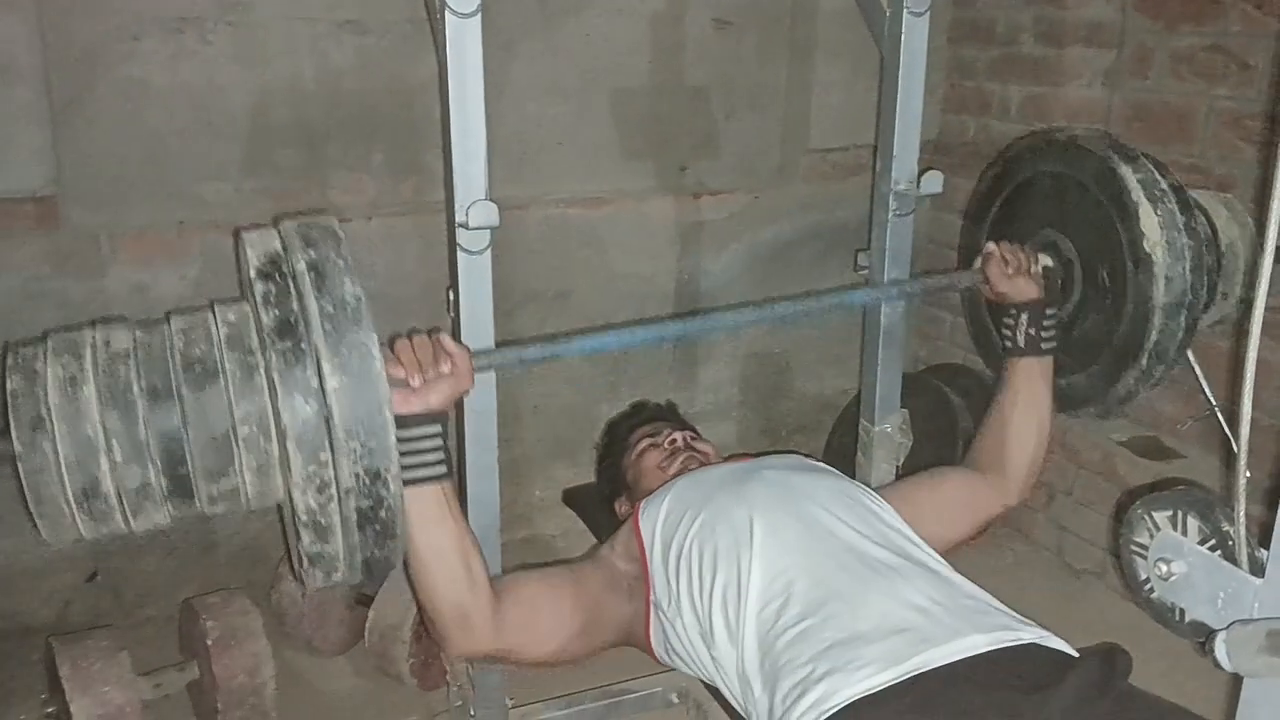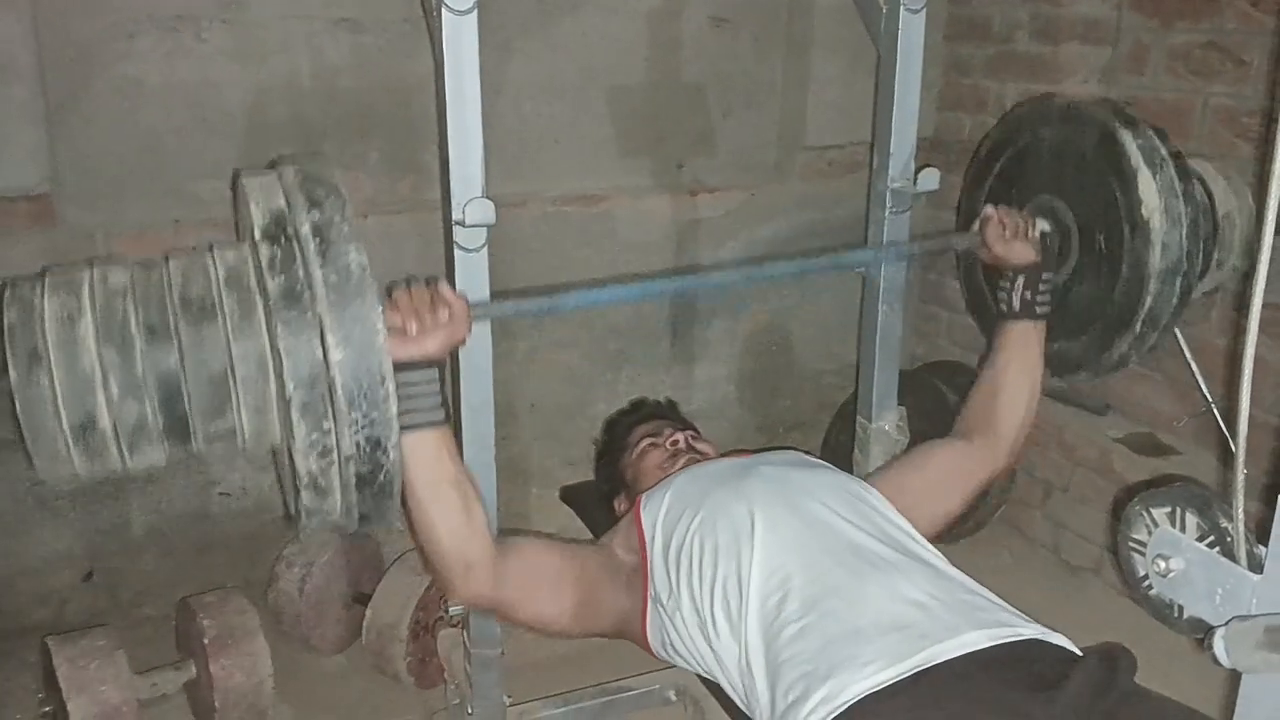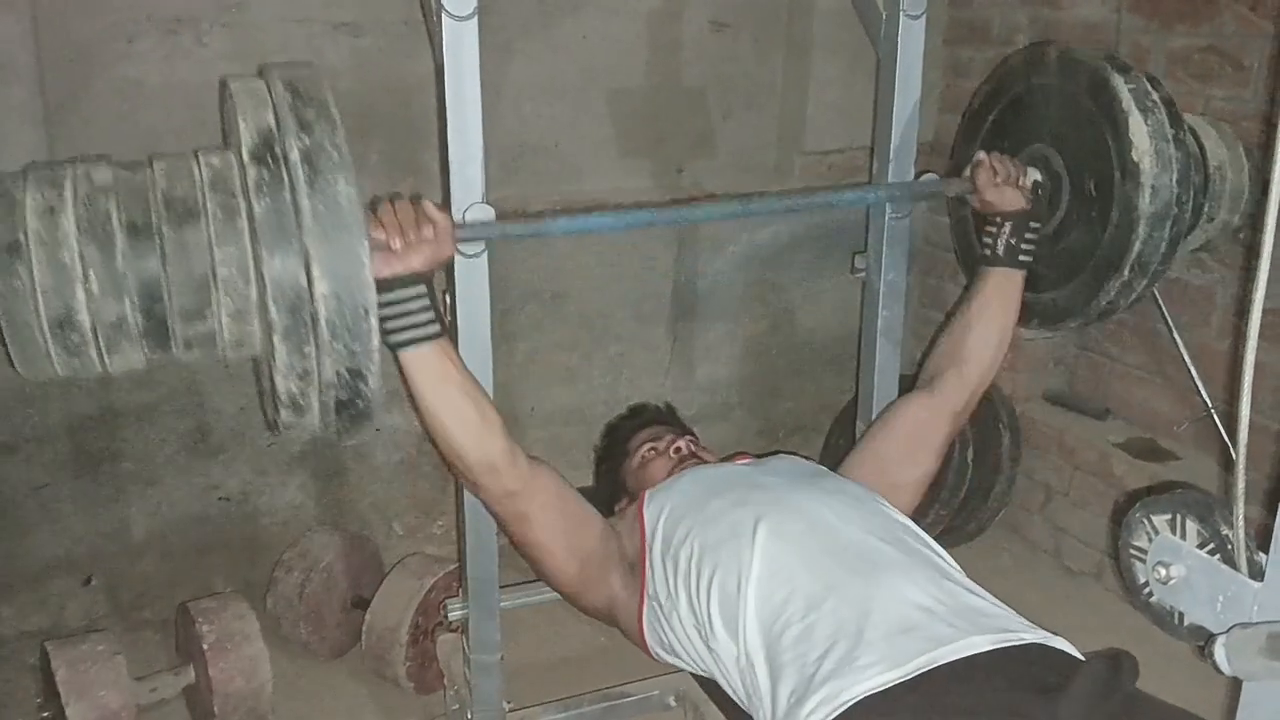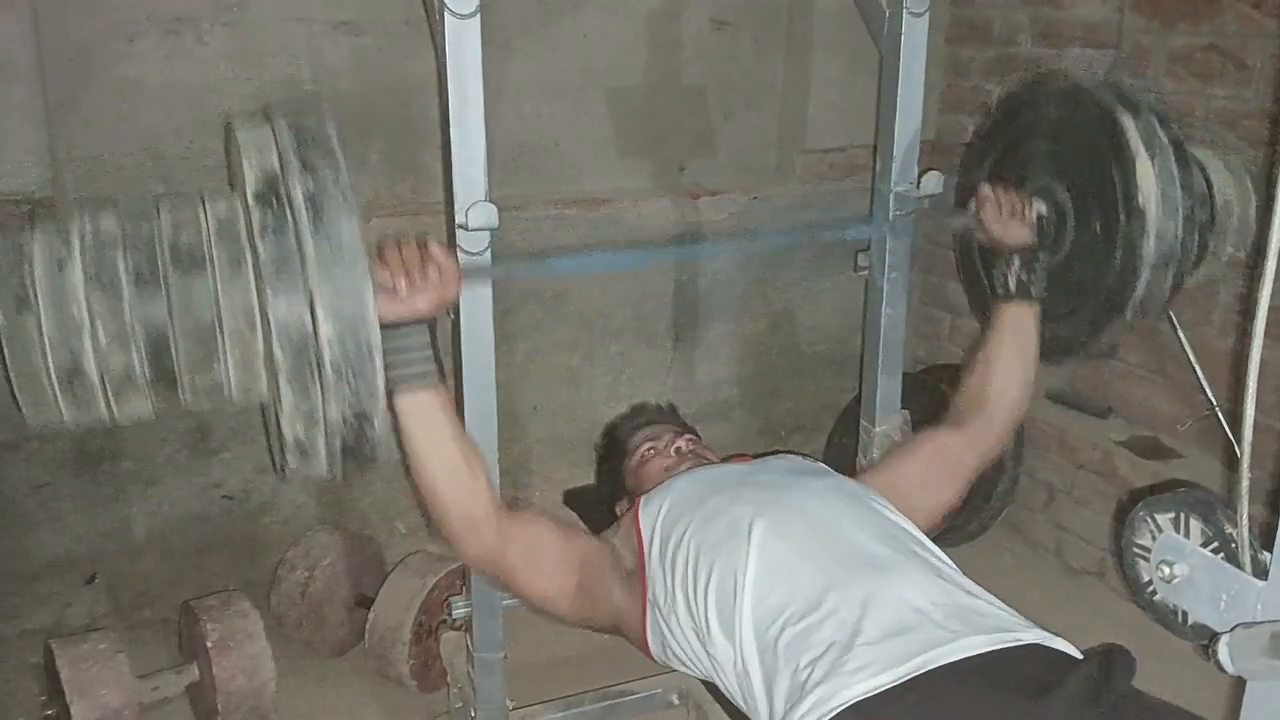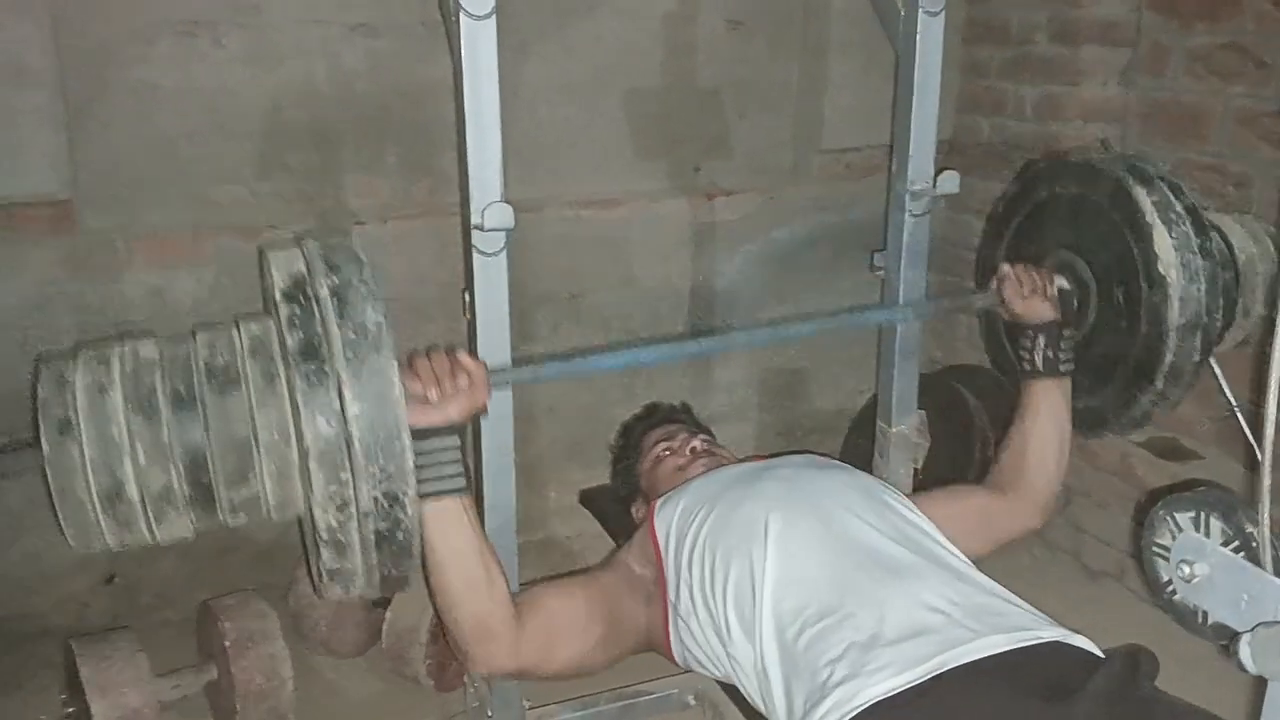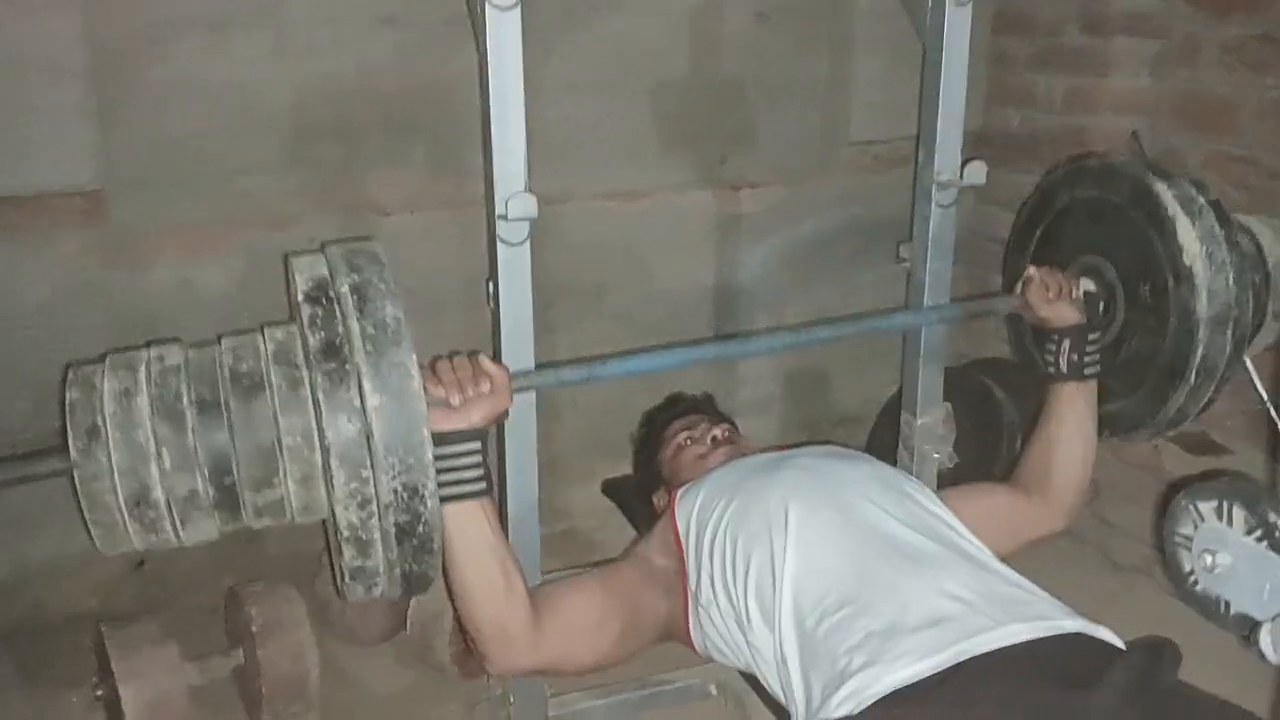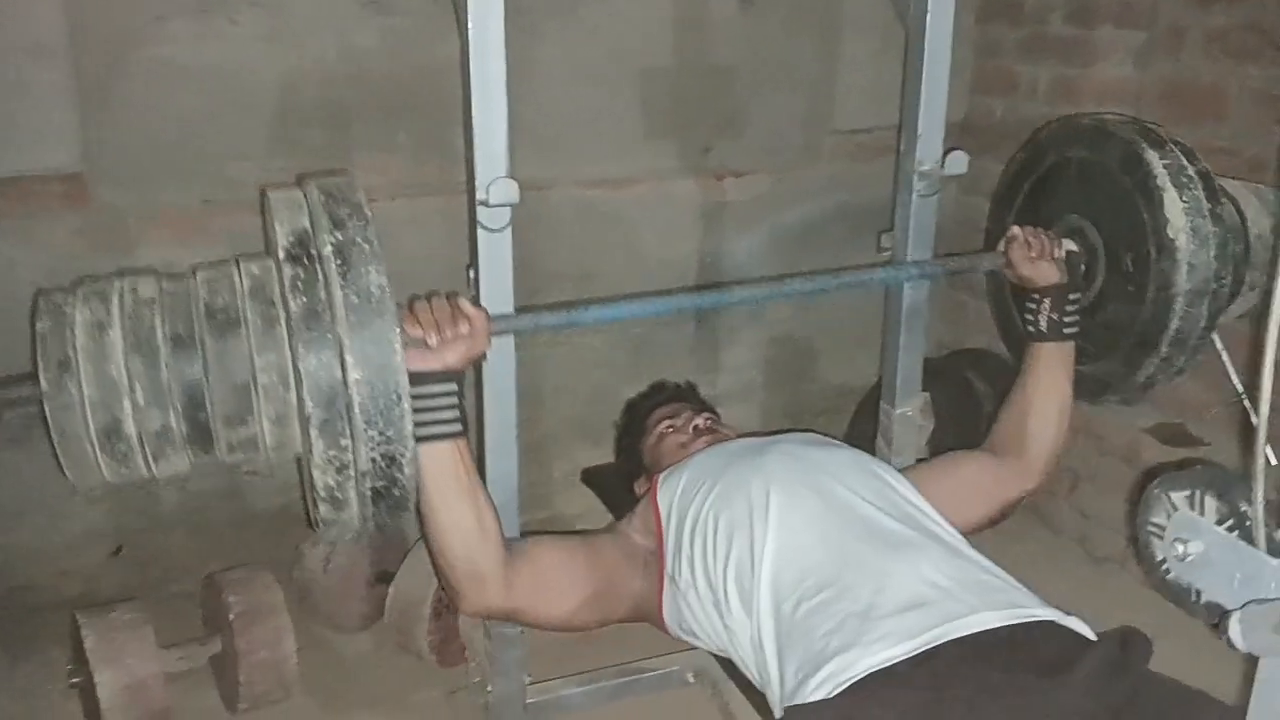
dt=0.3s
person 1, frame 1
left shoulder: (835, 494)
right shoulder: (635, 562)
left elbow: (999, 478)
right elbow: (474, 623)
left wrist: (1025, 320)
right wrist: (418, 430)
person 1, frame 2
left shoulder: (836, 490)
right shoulder: (635, 558)
left elbow: (987, 443)
right elbow: (475, 570)
left wrist: (1022, 284)
right wrist: (418, 377)
person 1, frame 3
left shoulder: (835, 493)
right shoulder: (628, 562)
left elbow: (946, 391)
right elbow: (499, 470)
left wrist: (1008, 235)
right wrist: (404, 291)
person 1, frame 4
left shoulder: (835, 490)
right shoulder: (628, 568)
left elbow: (977, 428)
right elbow: (479, 527)
left wrist: (1018, 265)
right wrist: (408, 335)
person 1, frame 5
left shoulder: (852, 490)
right shoulder: (651, 569)
left elbow: (1021, 499)
right elbow: (496, 640)
left wrist: (1044, 339)
right wrist: (437, 441)
person 1, frame 6
left shoulder: (879, 482)
right shoulder: (671, 559)
left elbow: (1048, 500)
right elbow: (512, 638)
left wrist: (1069, 344)
right wrist: (459, 446)
person 1, frame 7
left shoulder: (855, 473)
right shoulder: (649, 542)
left elbow: (1017, 463)
right elbow: (487, 580)
left wrist: (1050, 305)
right wrist: (435, 388)
left hip: (1041, 643)
